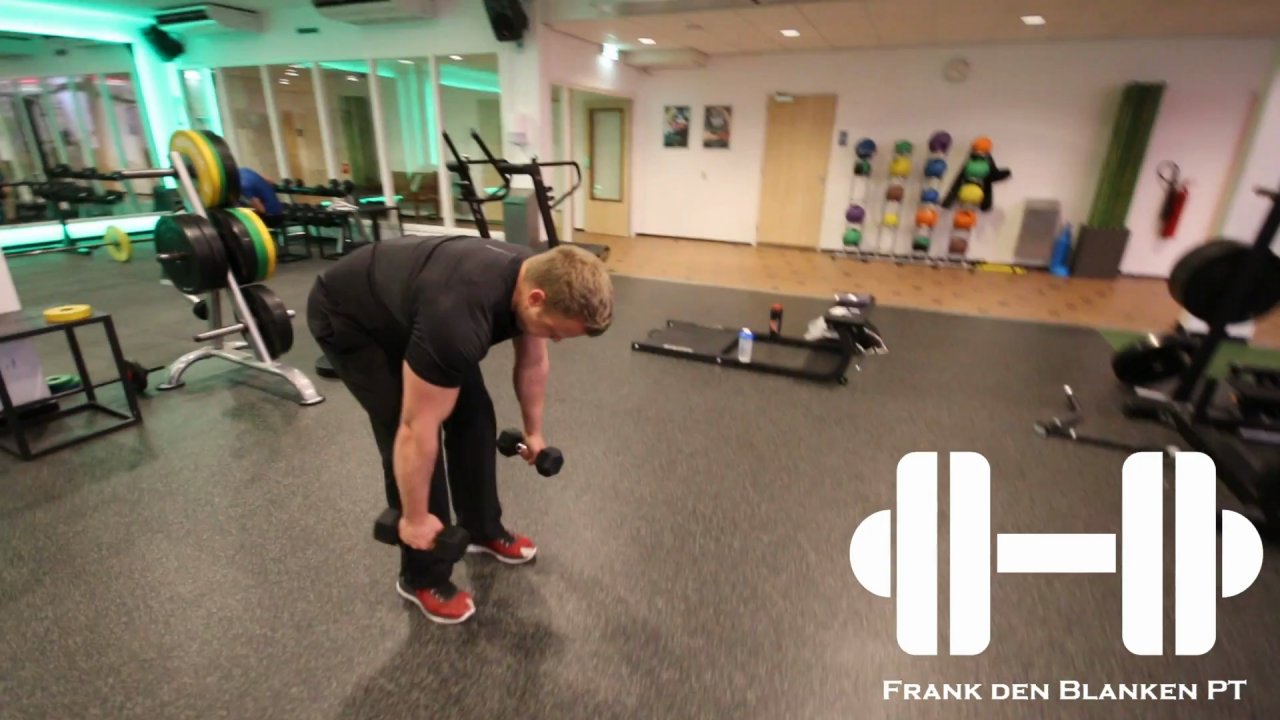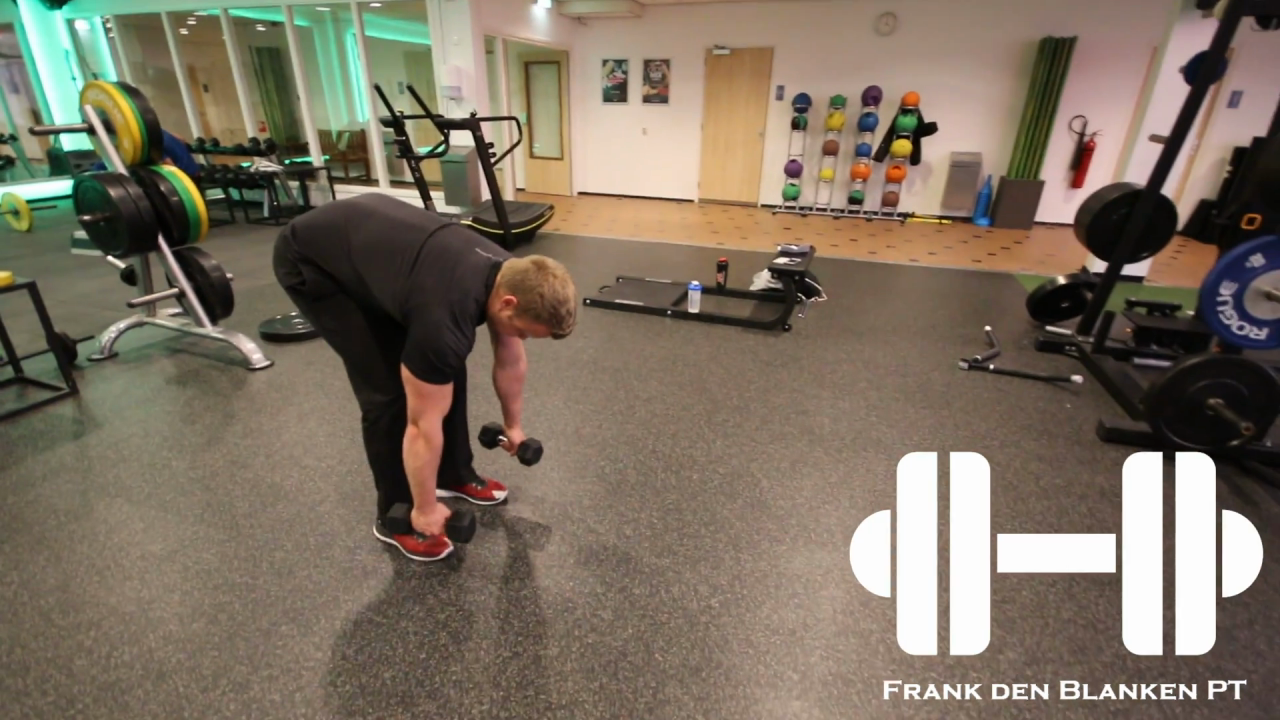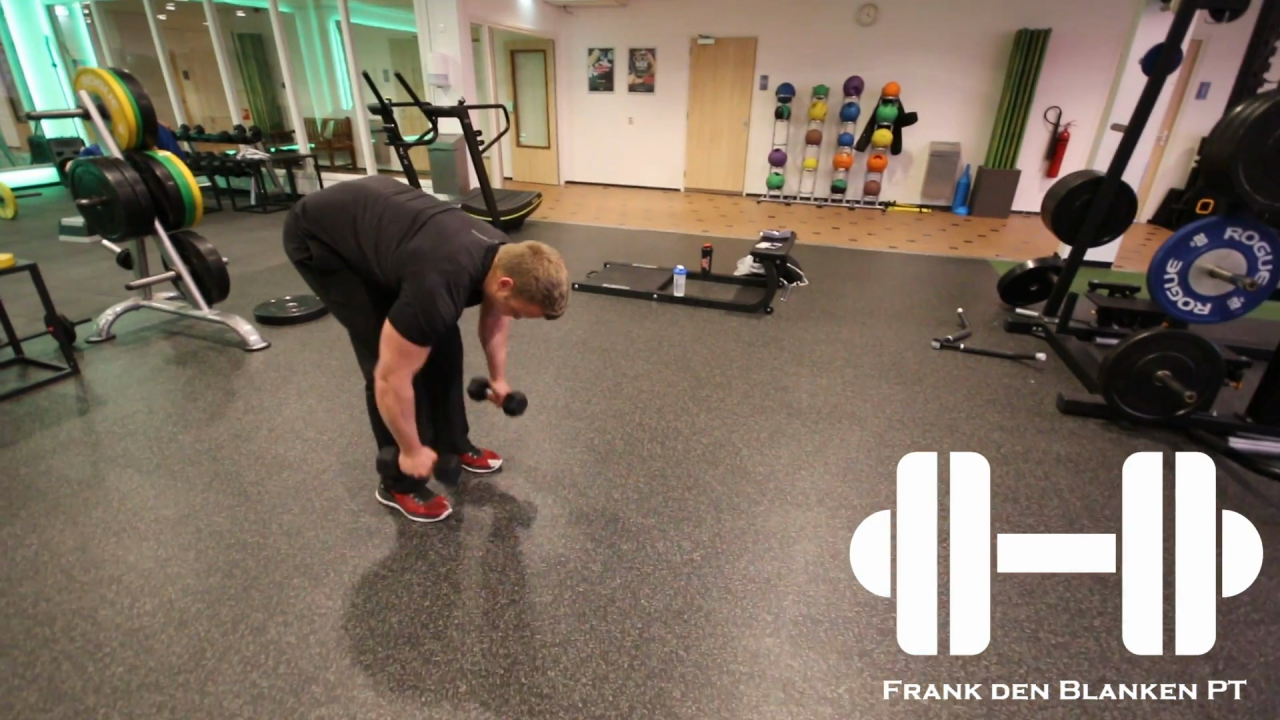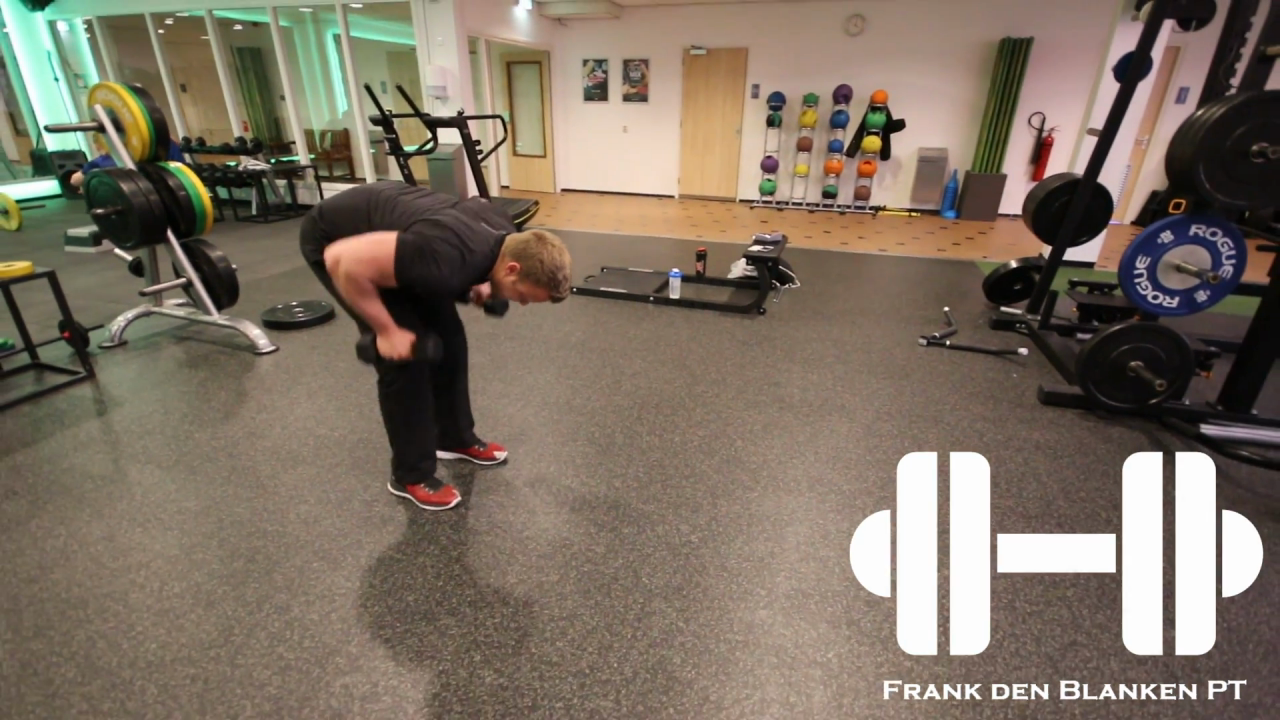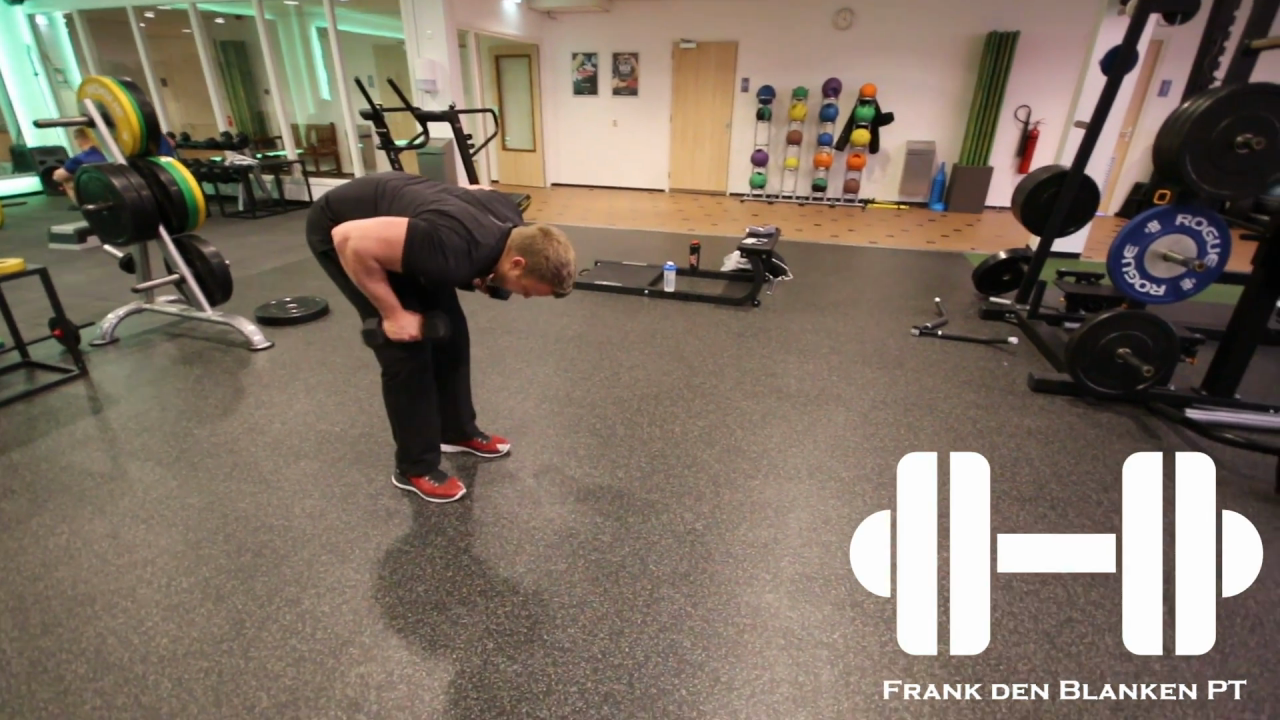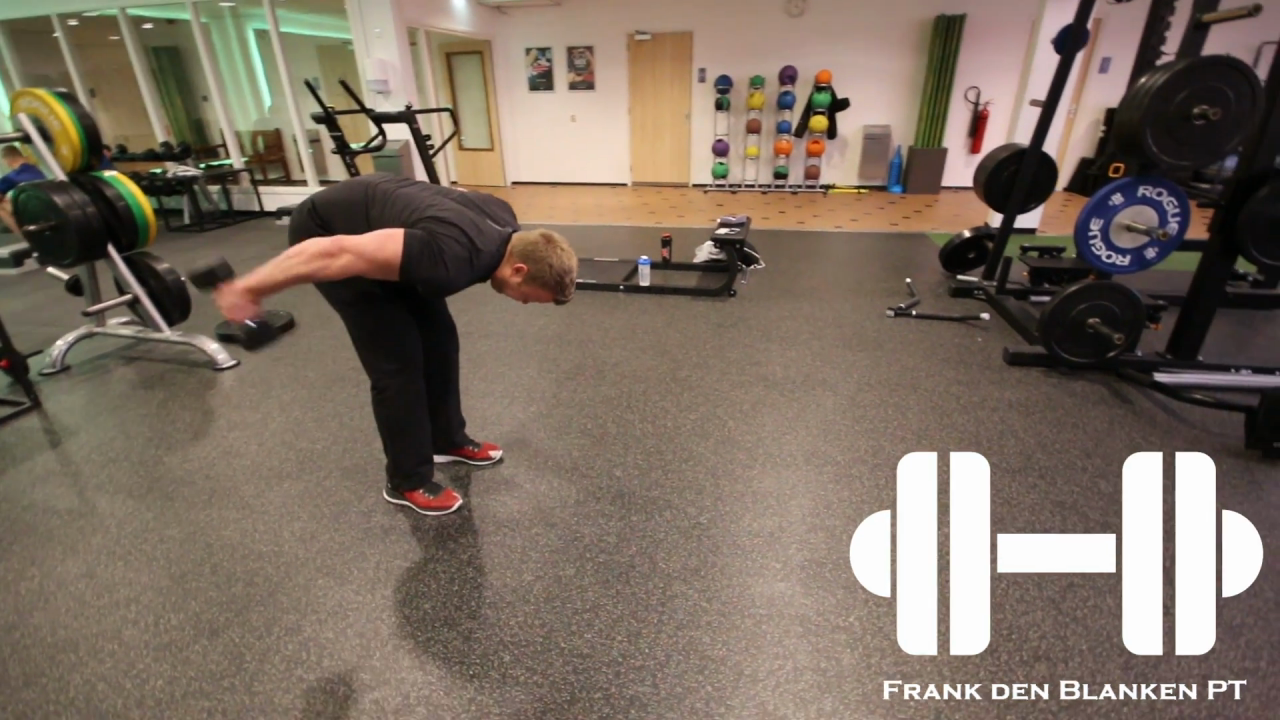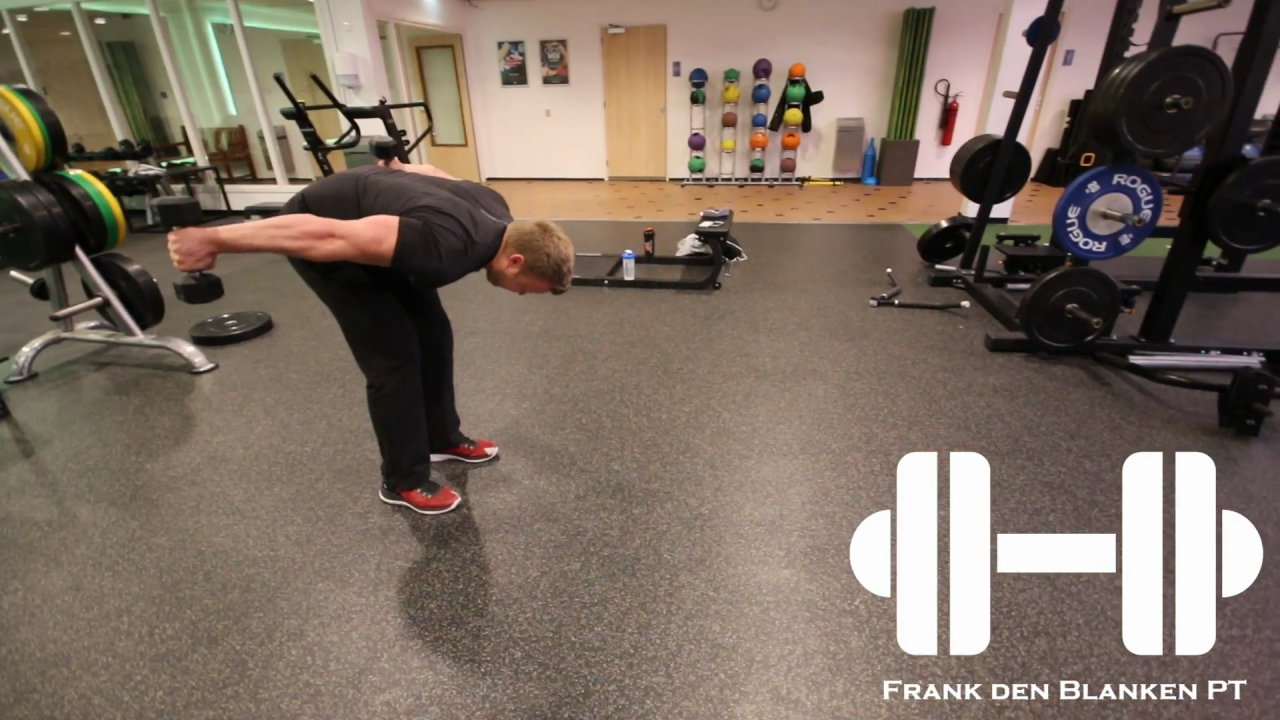
dt=0.5s
person 1, frame 1
left shoulder: (537, 276)
right shoulder: (458, 319)
left elbow: (532, 361)
right elbow: (417, 430)
left wrist: (534, 430)
right wrist: (415, 517)
left hip: (404, 301)
right hip: (346, 316)
left knee: (475, 416)
right knee: (411, 437)
left ankle: (482, 530)
right ankle: (422, 578)
person 1, frame 2
left shoulder: (509, 274)
right shoulder: (443, 317)
left elbow: (510, 363)
right elbow: (423, 425)
left wrist: (513, 425)
right wrist: (426, 510)
left hip: (365, 235)
right hip: (311, 261)
left knee: (447, 371)
right knee: (387, 387)
left ankle: (454, 475)
person 1, frame 3
left shoulder: (502, 255)
right shoulder: (437, 289)
left elbow: (493, 321)
right elbow: (391, 380)
left wrist: (497, 377)
right wrist: (412, 452)
right hip: (318, 237)
left knee: (444, 341)
right knee: (395, 362)
left ankle: (452, 444)
right ankle: (400, 484)
person 1, frame 4
left shoulder: (505, 237)
right shoulder: (444, 262)
left elbow: (474, 202)
right elbow: (342, 260)
left wrist: (478, 283)
right wrist: (388, 330)
left hip: (381, 214)
right hip: (333, 237)
left knee: (447, 336)
right knee: (409, 354)
left ankle: (456, 438)
right ankle: (411, 475)
person 1, frame 5
left shoulder: (510, 223)
right shoulder: (452, 253)
left elbow: (477, 190)
right elbow: (350, 239)
left wrist: (477, 275)
right wrist: (394, 314)
left hip: (386, 206)
right hip: (337, 226)
left knee: (449, 330)
right knee: (409, 345)
left ankle: (458, 431)
right ankle: (415, 468)
person 1, frame 6
left shoulder: (505, 224)
right shoulder: (450, 261)
left elbow: (457, 194)
right elbow: (337, 252)
right wrist: (247, 290)
left hip: (371, 213)
right hip: (326, 229)
left knee: (438, 337)
right knee: (397, 358)
left ankle: (447, 440)
right ankle: (409, 482)
person 1, frame 7
left shoulder: (495, 214)
right shoulder: (445, 250)
left elbow: (424, 170)
right elbow: (325, 235)
left wrist: (394, 167)
right wrist: (213, 241)
left hip: (363, 212)
right hip: (319, 228)
left knee: (433, 333)
right knee: (395, 355)
left ankle: (442, 439)
right ankle: (404, 481)
